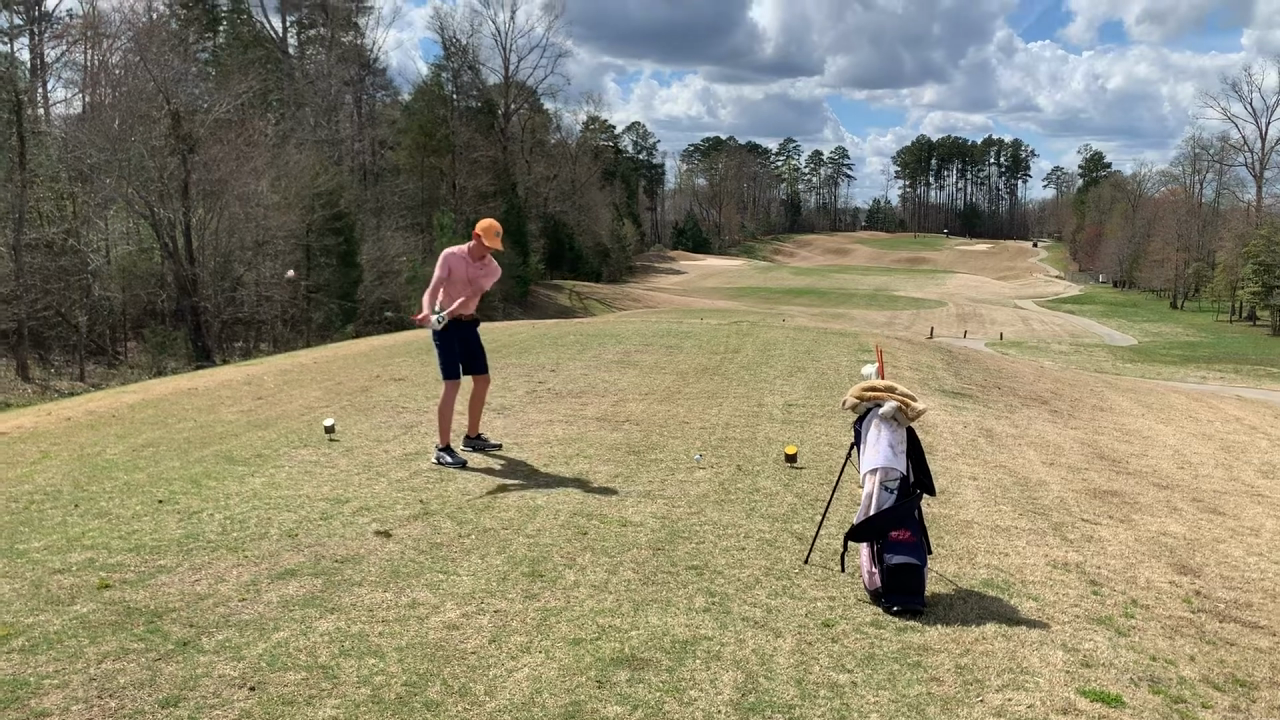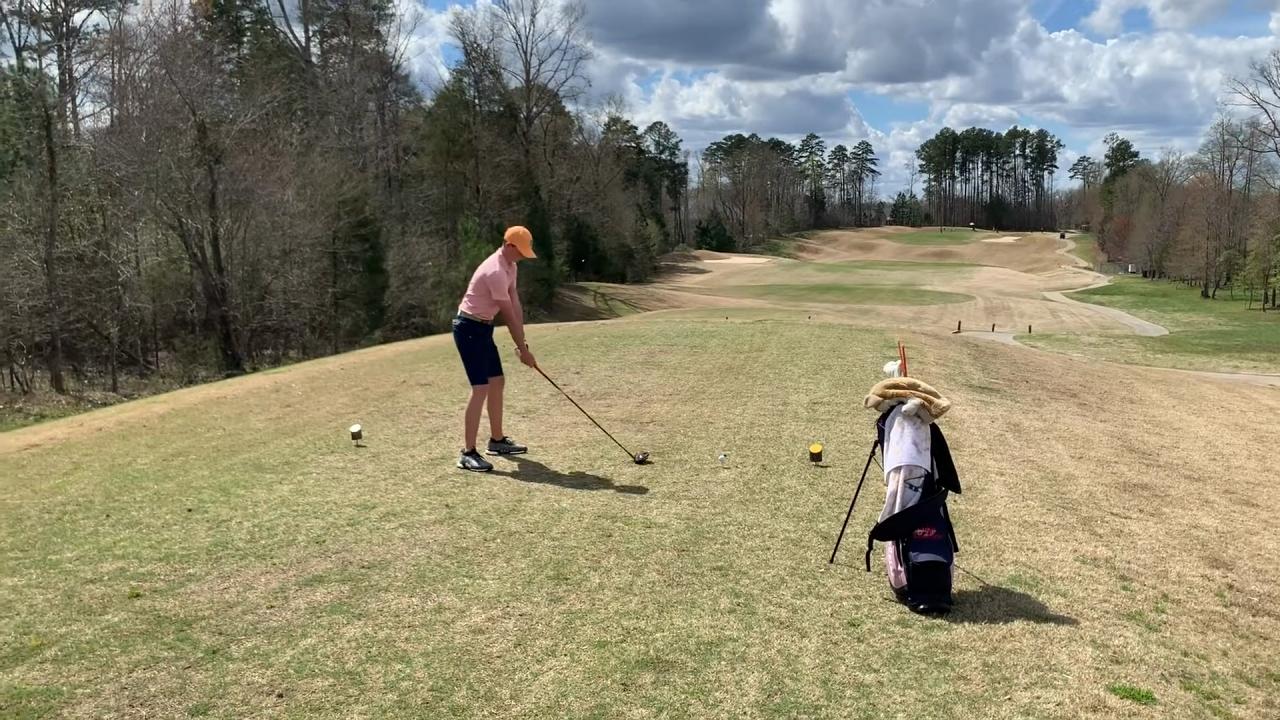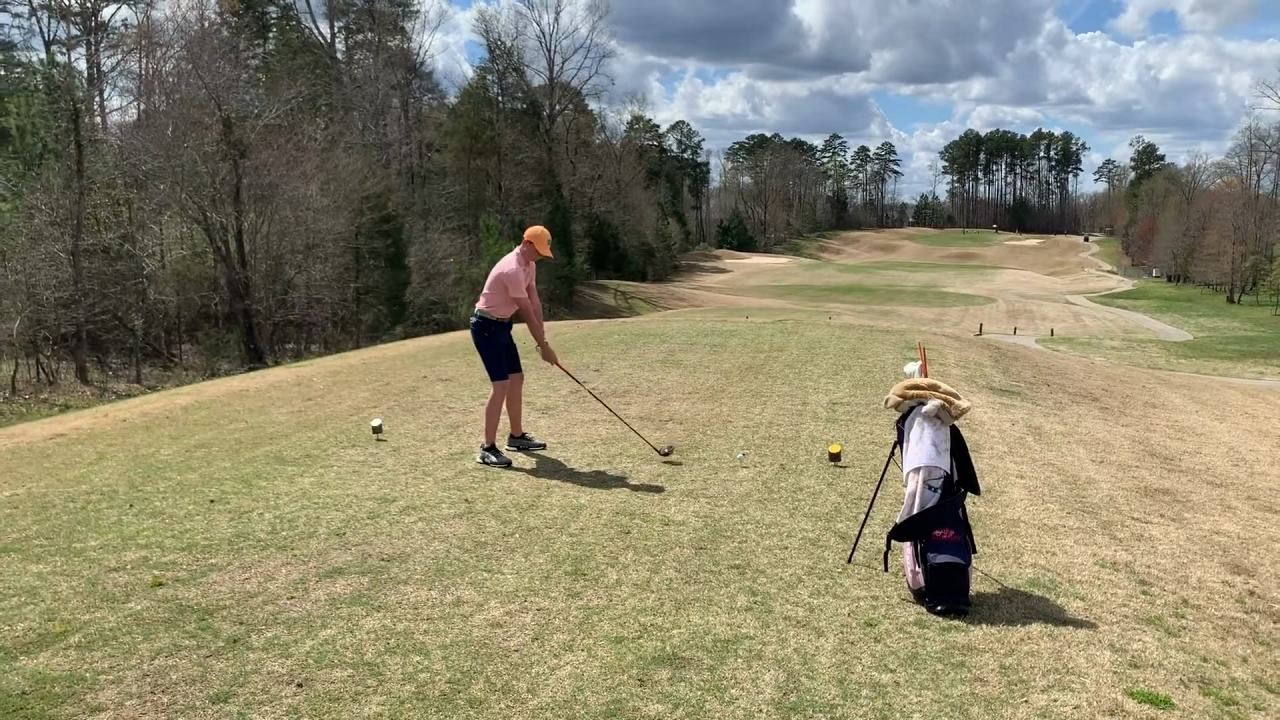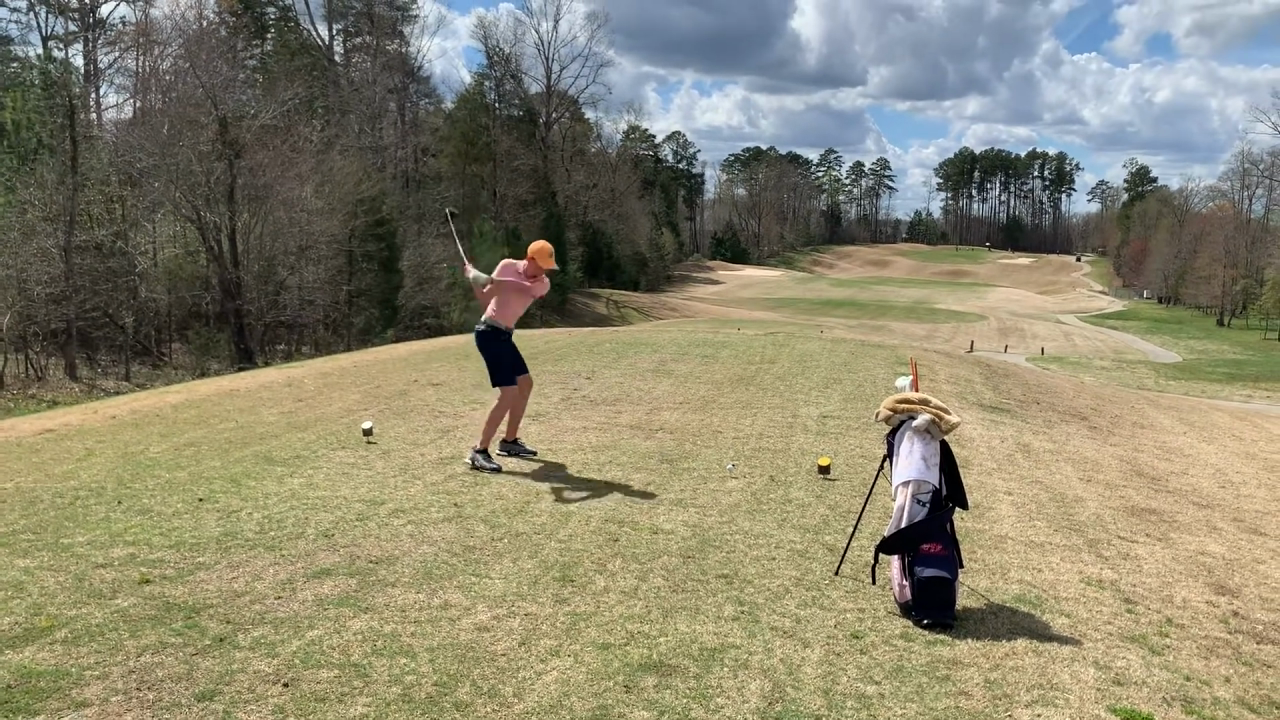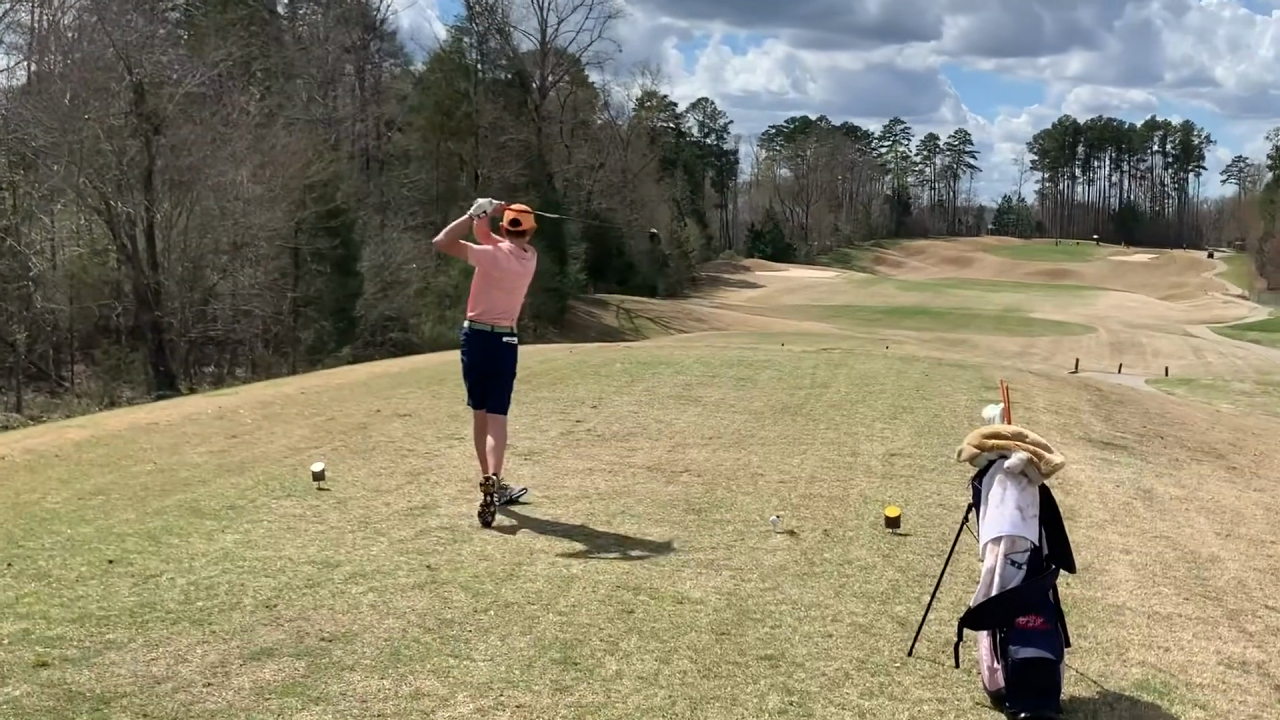
dt=1s
person 1, frame 1
left shoulder: (493, 269)
right shoulder: (450, 255)
left elbow: (468, 297)
right elbow: (434, 288)
left wrist: (442, 316)
right wrist: (427, 311)
left hip: (468, 323)
right hip: (447, 326)
left knee: (482, 380)
right knee: (452, 383)
left ankle: (472, 436)
right ankle: (442, 448)
person 1, frame 2
left shoulder: (510, 267)
right shoulder: (495, 272)
left elbow: (515, 306)
right elbow: (508, 315)
left wrist: (522, 342)
right wrist: (523, 350)
left hip: (482, 328)
right hip: (469, 329)
left knee: (497, 382)
right knee: (480, 388)
left ankle: (497, 440)
right ankle: (468, 453)
person 1, frame 3
left shoulder: (527, 265)
right shoulder: (512, 270)
left elbow: (535, 303)
right elbow: (527, 313)
left wrist: (542, 339)
right wrist: (543, 346)
left hip: (501, 326)
right hip: (486, 327)
left knee: (516, 380)
right knee: (501, 385)
left ankle: (516, 436)
right ankle: (487, 448)
person 1, frame 4
left shoulder: (542, 284)
right shoulder: (508, 266)
left elbow: (515, 286)
right elbow: (486, 298)
left wrist: (488, 281)
right wrist: (477, 278)
left hip: (503, 335)
right hip: (490, 334)
left knee: (525, 384)
right knee: (508, 394)
left ankle: (509, 440)
right ankle: (480, 450)
person 1, frame 5
left shoulder: (493, 255)
right shoulder: (530, 257)
left elbow: (441, 242)
left wrist: (474, 214)
right wrist: (481, 216)
left hip: (476, 337)
right hip: (505, 341)
left knee: (481, 416)
right knee: (496, 417)
